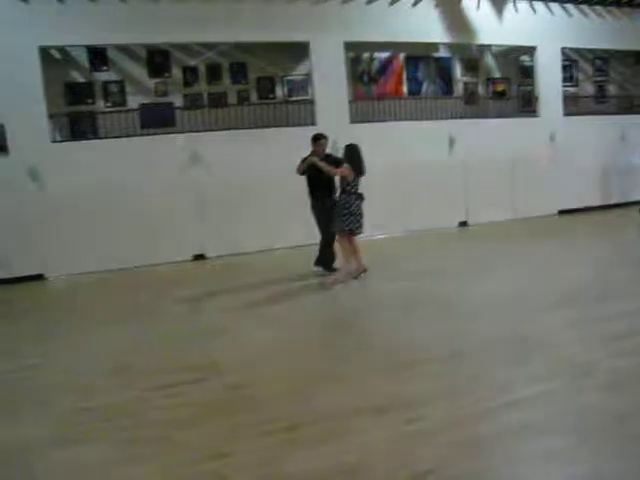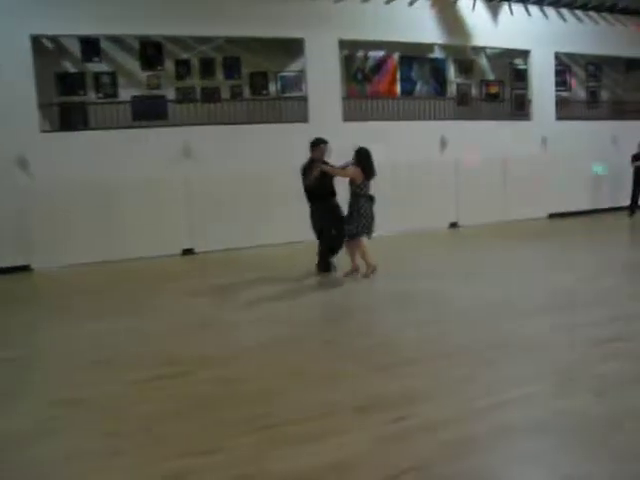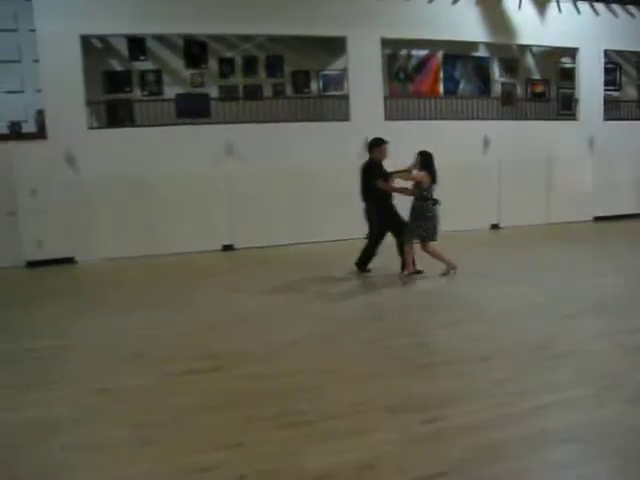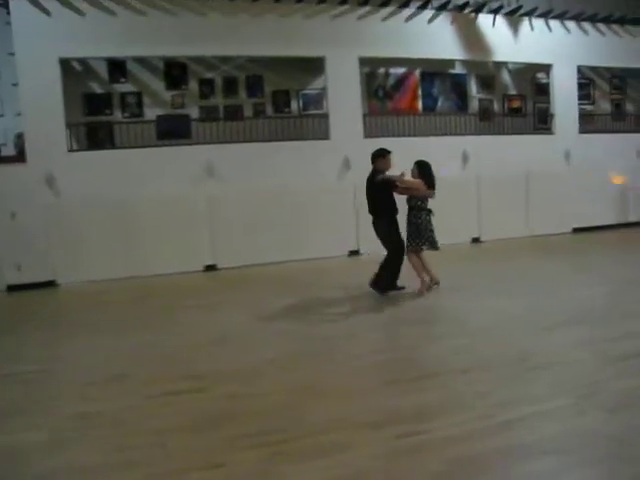
dt=0.4s
person 1, frame 1
left shoulder: (330, 158)
right shoulder: (309, 160)
left elbow: (344, 164)
right elbow: (299, 171)
right wrist: (309, 162)
left hip: (331, 199)
right hip: (318, 201)
left knee: (331, 231)
right knee: (328, 231)
left ankle: (321, 260)
right ankle: (327, 262)
person 1, frame 2
left shoulder: (325, 165)
right shoulder: (308, 167)
right elbow: (307, 184)
right wrist: (316, 173)
left hip: (332, 203)
right hip: (318, 207)
left knee: (343, 230)
right knee: (325, 237)
left ankle: (327, 256)
right ankle: (323, 265)
person 1, frame 3
left shoulder: (378, 165)
right shoulder: (370, 167)
left elbow: (387, 177)
right elbow: (382, 185)
right wrist: (401, 190)
left hip: (386, 206)
right hip: (375, 208)
left knee: (403, 231)
right knee: (376, 238)
left ankle: (408, 266)
right ankle: (362, 263)
person 1, frame 4
left shoulder: (378, 177)
right shoulder: (377, 177)
right elbow: (398, 189)
left hip: (387, 219)
right hip: (383, 221)
left knee: (398, 250)
right knee: (395, 251)
left ankle: (390, 283)
right ankle: (378, 282)
person 2, frame 1
left shoulder: (348, 169)
right shoulder: (356, 169)
left elbow: (332, 171)
left wrist: (317, 161)
left hip: (347, 203)
right hip: (353, 203)
left knee: (343, 236)
right knee: (350, 237)
left ankle: (349, 266)
right ankle: (359, 265)
person 2, frame 2
left shoulder: (356, 171)
right shoulder: (365, 172)
left elbow: (339, 173)
left wrist: (323, 167)
left hip: (359, 206)
right hip: (362, 205)
left knee: (356, 239)
right knee: (350, 237)
left ankle: (370, 264)
right ankle: (354, 265)
person 2, frame 3
left shoulder: (424, 175)
right shoulder: (420, 175)
left elbow: (409, 176)
left wrist: (394, 175)
left hip: (425, 211)
right hip: (420, 210)
person 2, frame 4
left shoulder: (420, 183)
right shoulder: (416, 186)
left elbow: (404, 182)
right elbow: (402, 190)
left hip: (420, 220)
right hip: (416, 220)
left knee: (411, 253)
right knee: (417, 253)
left ankle: (424, 281)
right ankle: (433, 278)
